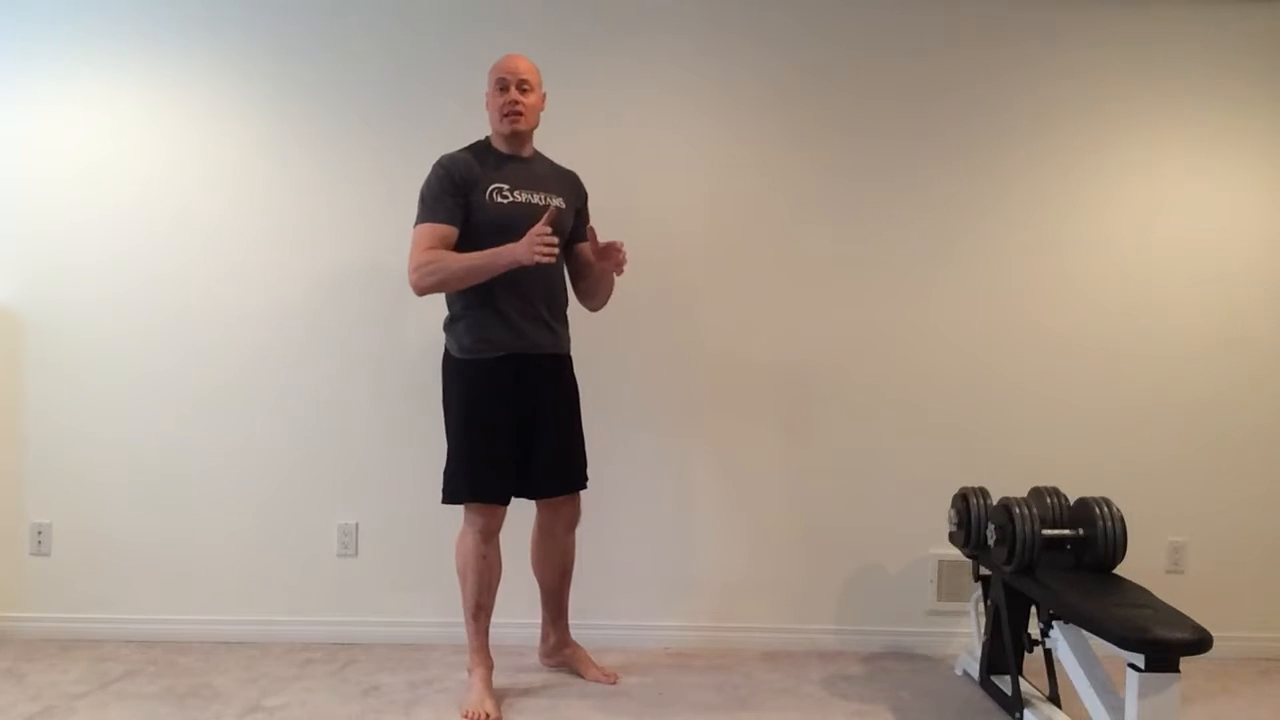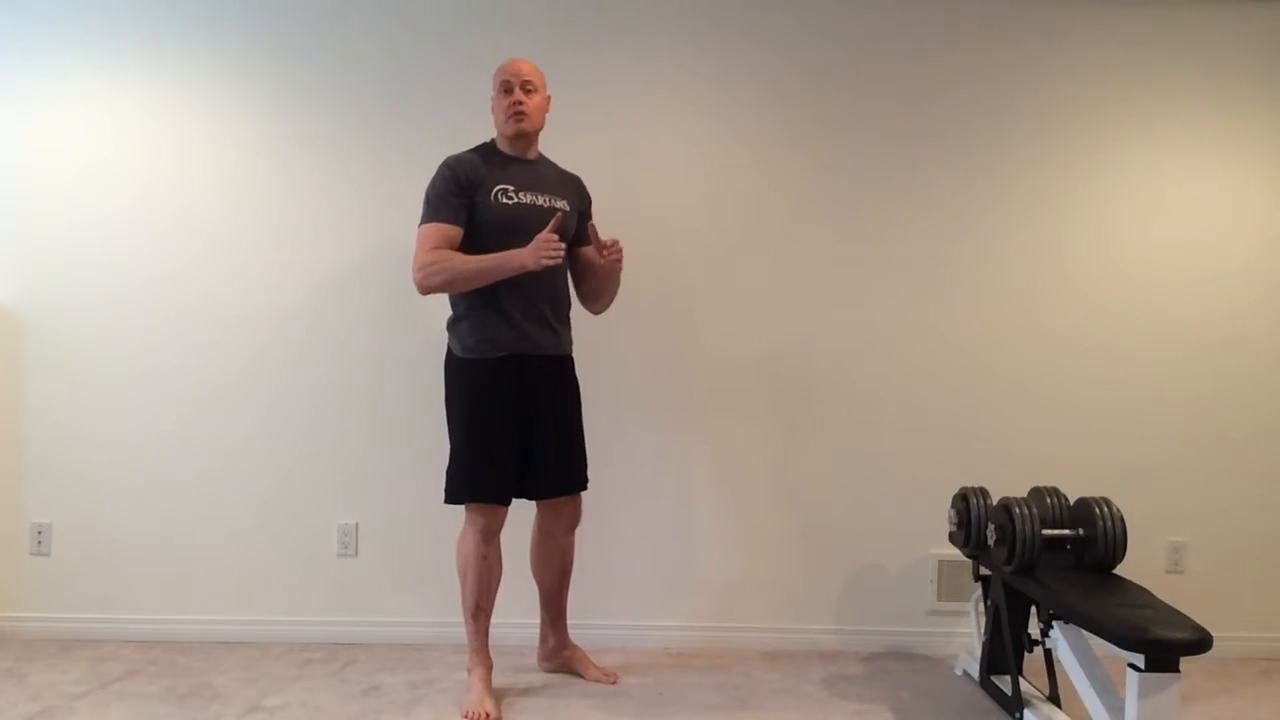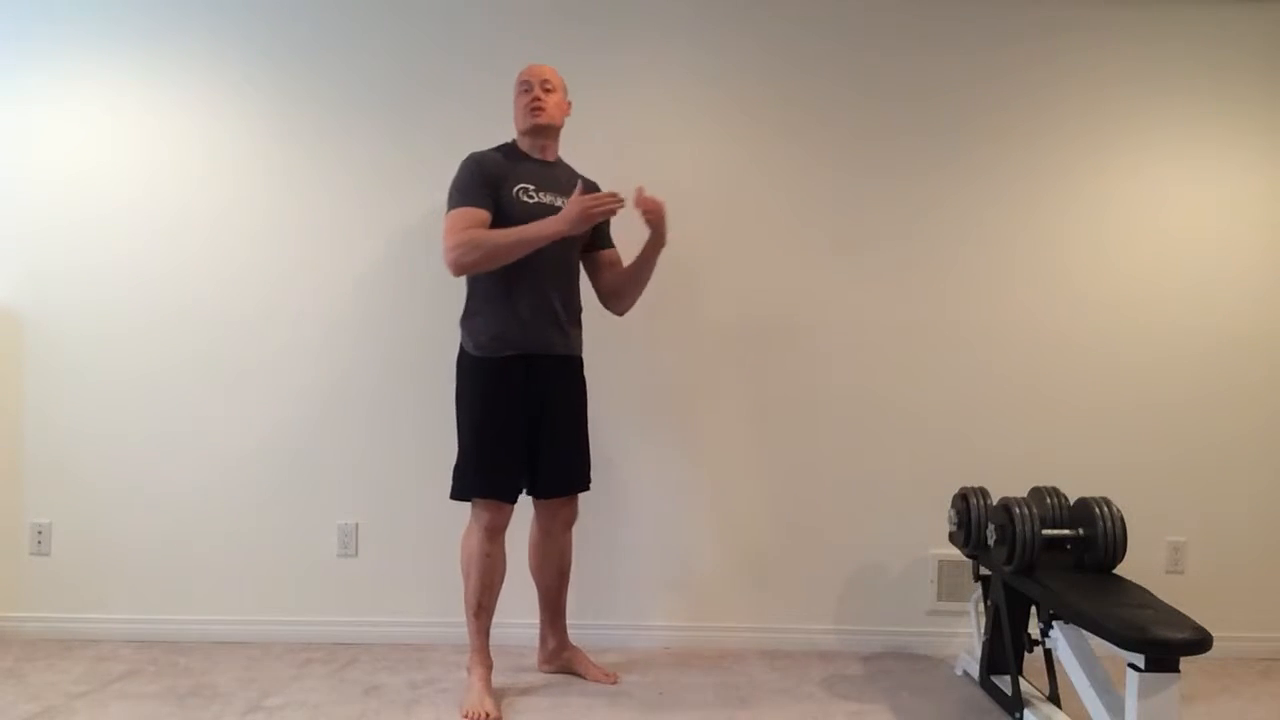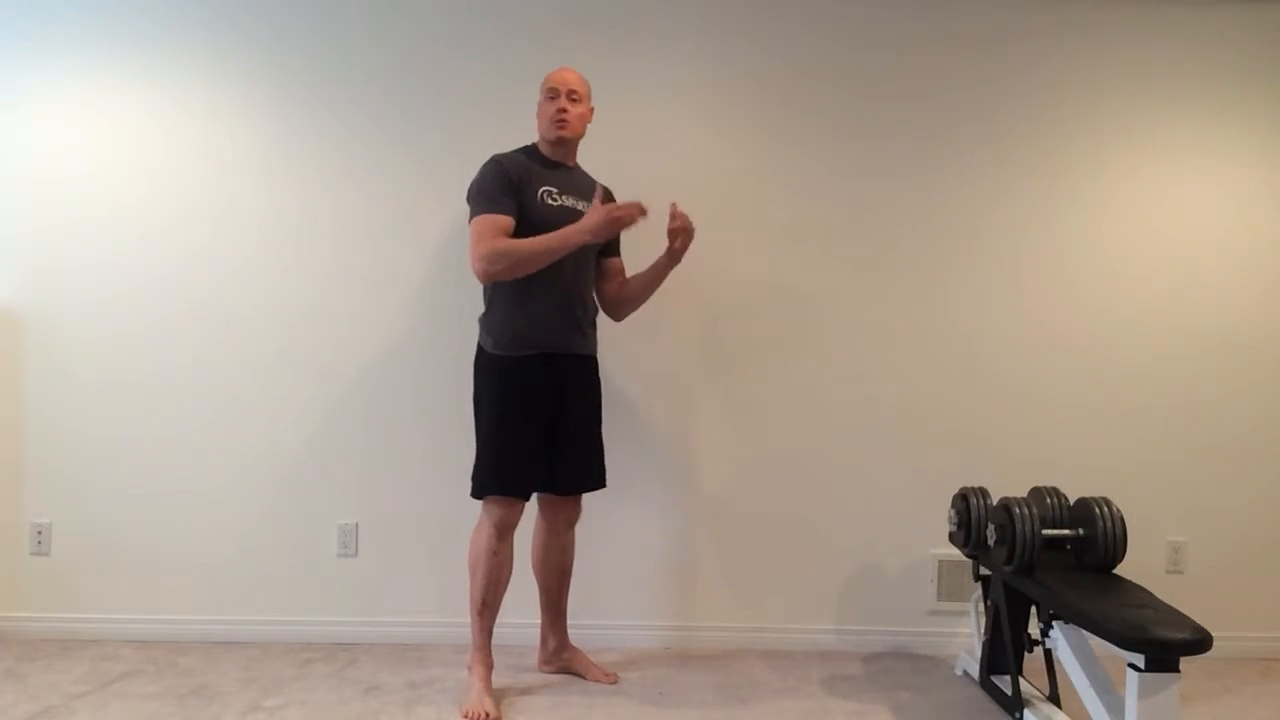
dt=0.3s
person 1, frame 1
left shoulder: (566, 184)
right shoulder: (456, 171)
left elbow: (592, 298)
right elbow: (421, 273)
left wrist: (604, 267)
right wrist: (514, 252)
left hip: (551, 365)
right hip: (479, 366)
left knee: (562, 507)
right knee: (483, 516)
left ankle: (557, 639)
person 1, frame 2
left shoulder: (570, 188)
right shoulder: (462, 173)
left elbow: (594, 300)
right elbow: (426, 273)
left wrist: (611, 265)
right wrist: (522, 258)
left hip: (552, 365)
right hip: (483, 366)
left knee: (562, 508)
right knee: (484, 517)
left ankle: (555, 642)
person 1, frame 3
left shoulder: (588, 190)
right shoulder: (484, 169)
left elbow: (616, 298)
right elbow: (458, 254)
left wrist: (654, 245)
right wrist: (558, 223)
left hip: (561, 365)
right hip: (493, 363)
left knee: (559, 509)
right knee: (490, 513)
left ankle: (555, 643)
right ankle: (478, 667)
person 1, frame 4
left shoulder: (599, 195)
right shoulder: (505, 172)
left elbow: (616, 303)
right elbow: (486, 262)
left wrist: (667, 257)
right wrist: (583, 231)
left hip: (576, 364)
right hip: (512, 361)
left knee: (562, 506)
right knee: (501, 510)
left ankle: (555, 643)
right ankle: (480, 664)
